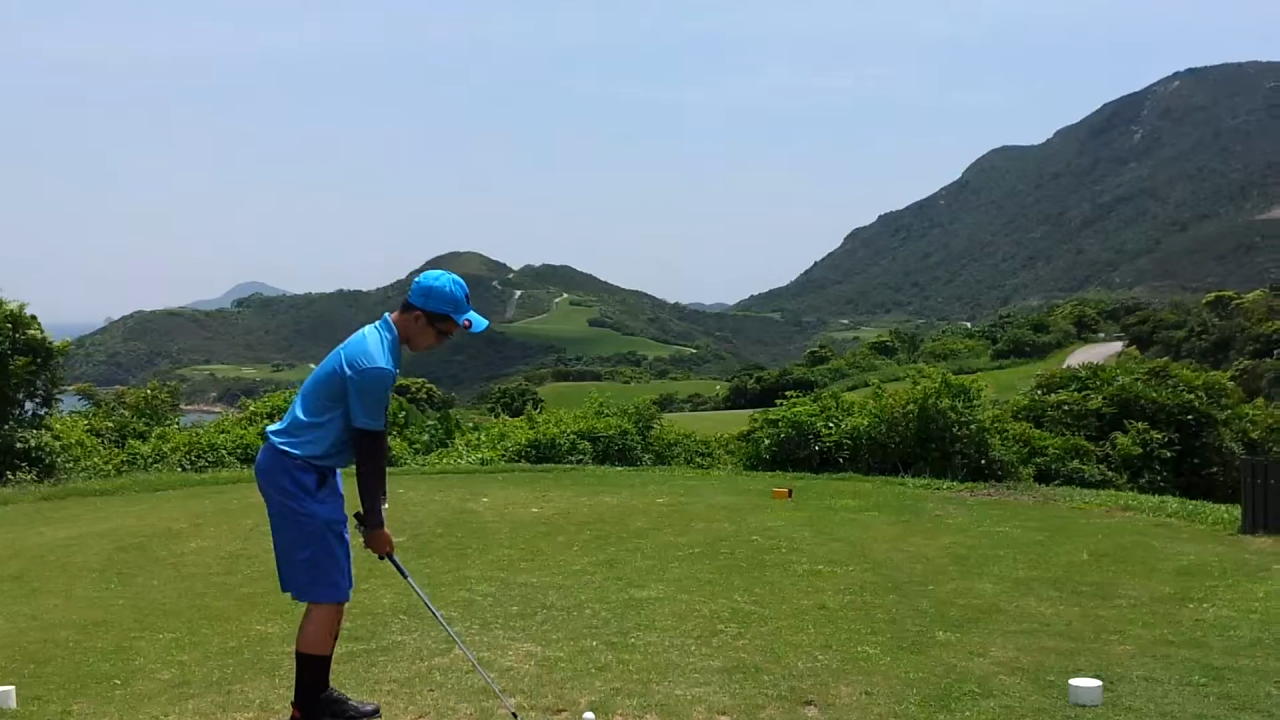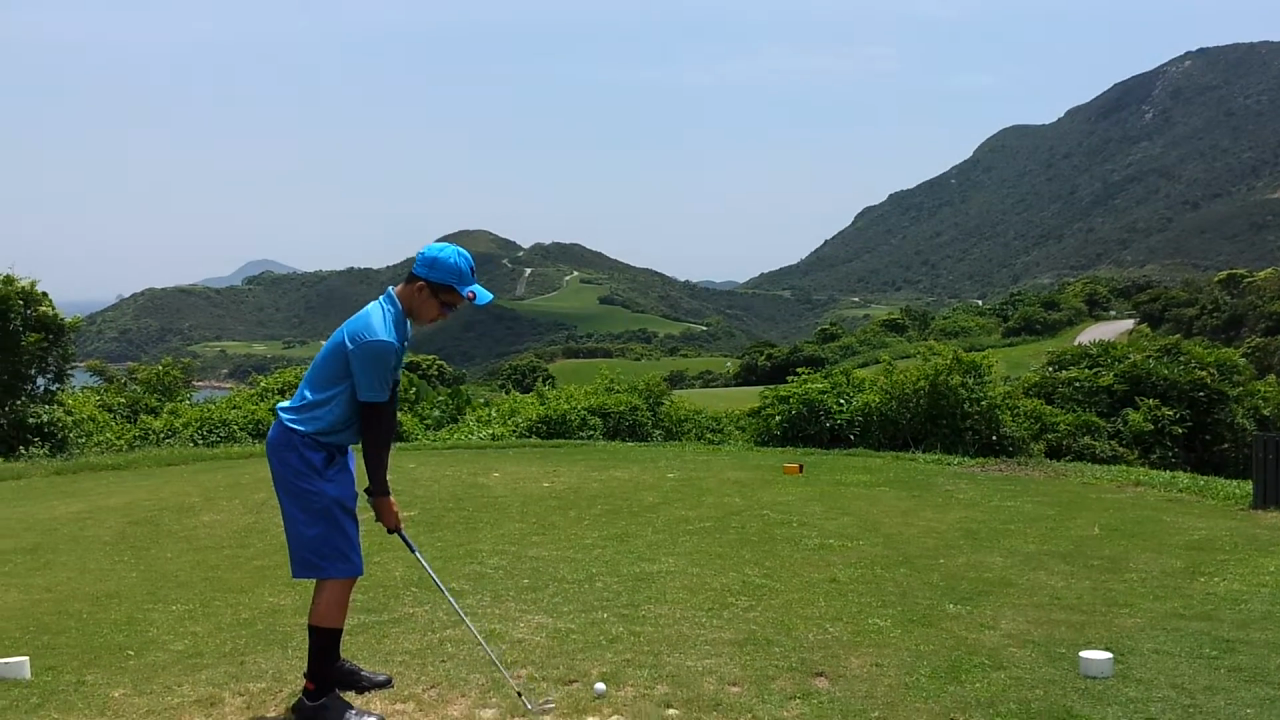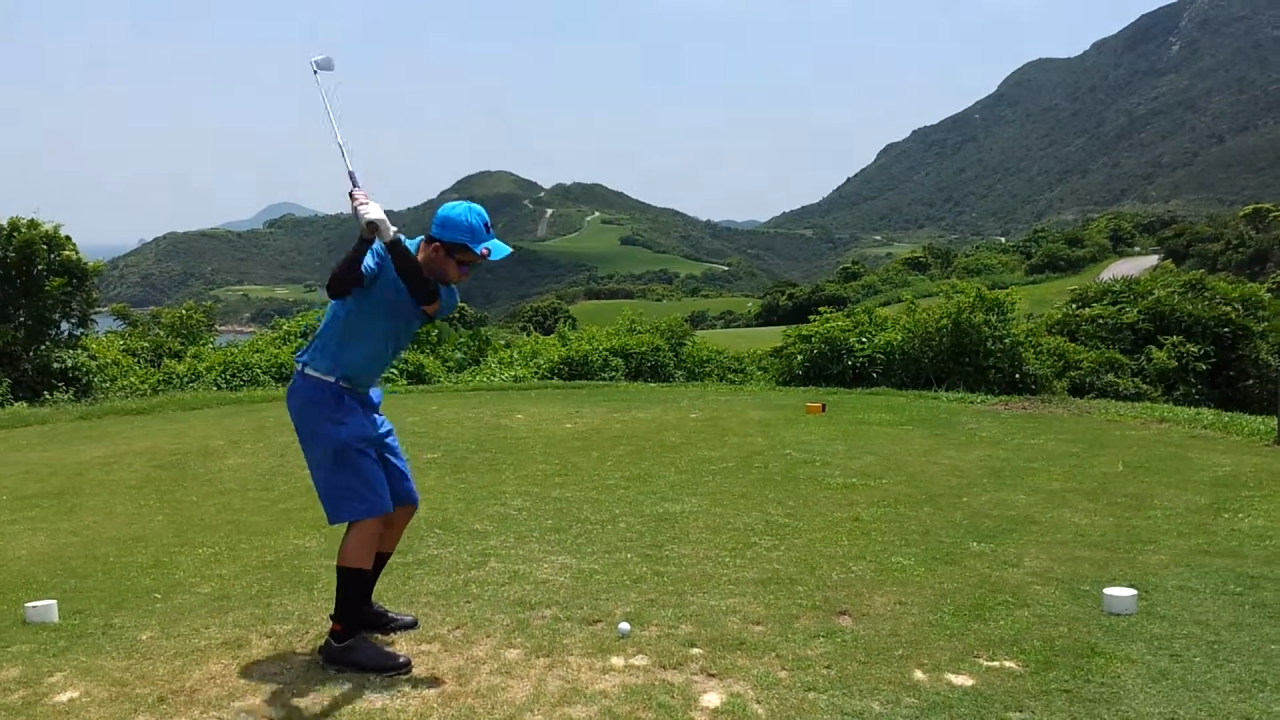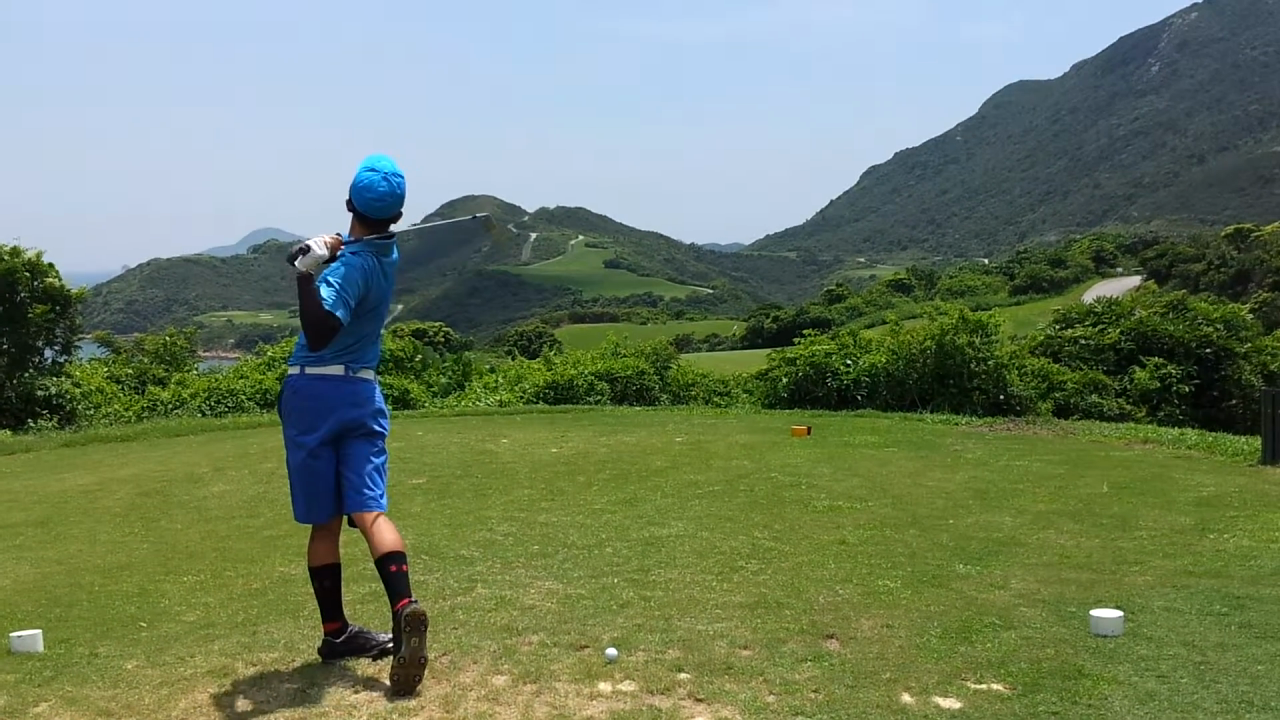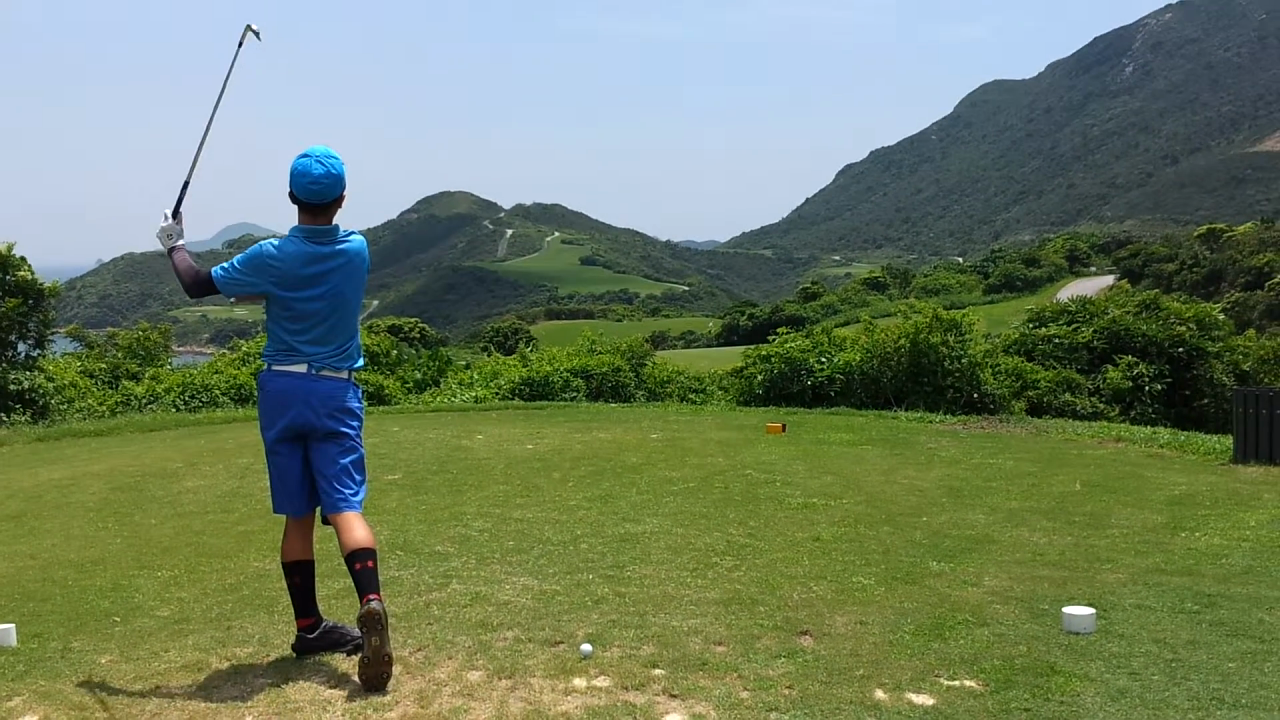
dt=1s
person 1, frame 1
left shoulder: (377, 339)
right shoulder: (374, 363)
left elbow: (374, 441)
right elbow: (367, 449)
left wrist: (377, 508)
right wrist: (375, 524)
left hip: (308, 466)
right hip: (295, 470)
left knee: (332, 589)
right knee: (327, 595)
person 1, frame 2
left shoulder: (391, 319)
right shoulder: (379, 337)
left elbow: (385, 413)
right elbow: (372, 421)
left wrist: (379, 483)
right wrist: (381, 493)
left hip: (323, 445)
right hip: (304, 448)
left knee: (338, 564)
right knee: (339, 568)
left ankle: (329, 665)
person 1, frame 3
left shoulder: (443, 294)
right shoulder: (380, 252)
left elbow: (422, 294)
right elbow: (338, 287)
left wrist: (388, 236)
right wrist: (371, 235)
left hip: (358, 395)
right hip: (321, 393)
left knee: (401, 505)
right knee: (369, 512)
left ankle: (358, 607)
right ankle: (344, 637)
person 1, frame 4
left shoulder: (351, 266)
right shoulder: (383, 251)
left elbow: (318, 334)
right elbow: (299, 254)
left wrist: (309, 268)
right wrist: (315, 254)
left hip: (312, 393)
right hip: (361, 394)
left knee: (324, 521)
right knee: (369, 509)
left ankle: (335, 632)
right ankle: (405, 608)
person 1, frame 5
left shoulder: (272, 257)
right shoulder: (357, 250)
left elbow: (197, 285)
left wrist: (174, 244)
left hip: (282, 390)
right hip: (336, 392)
left knee: (297, 513)
right knee: (346, 506)
left ankle: (309, 626)
right ankle: (371, 602)
